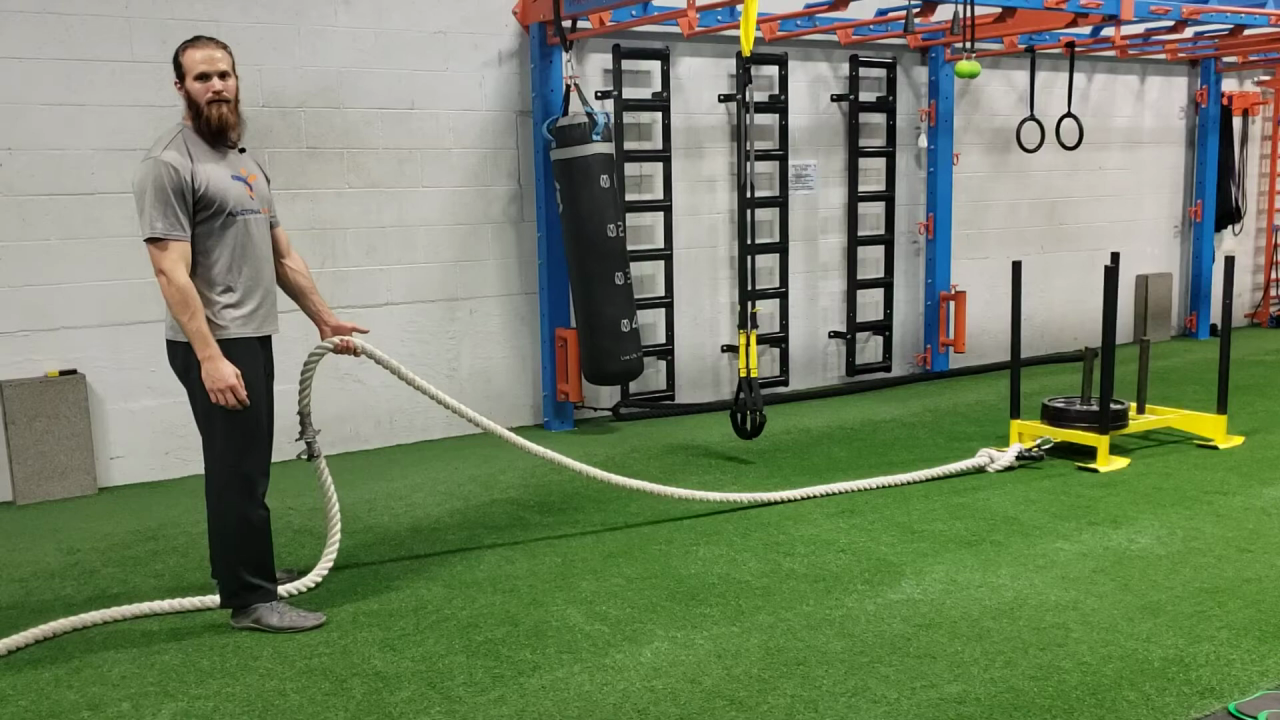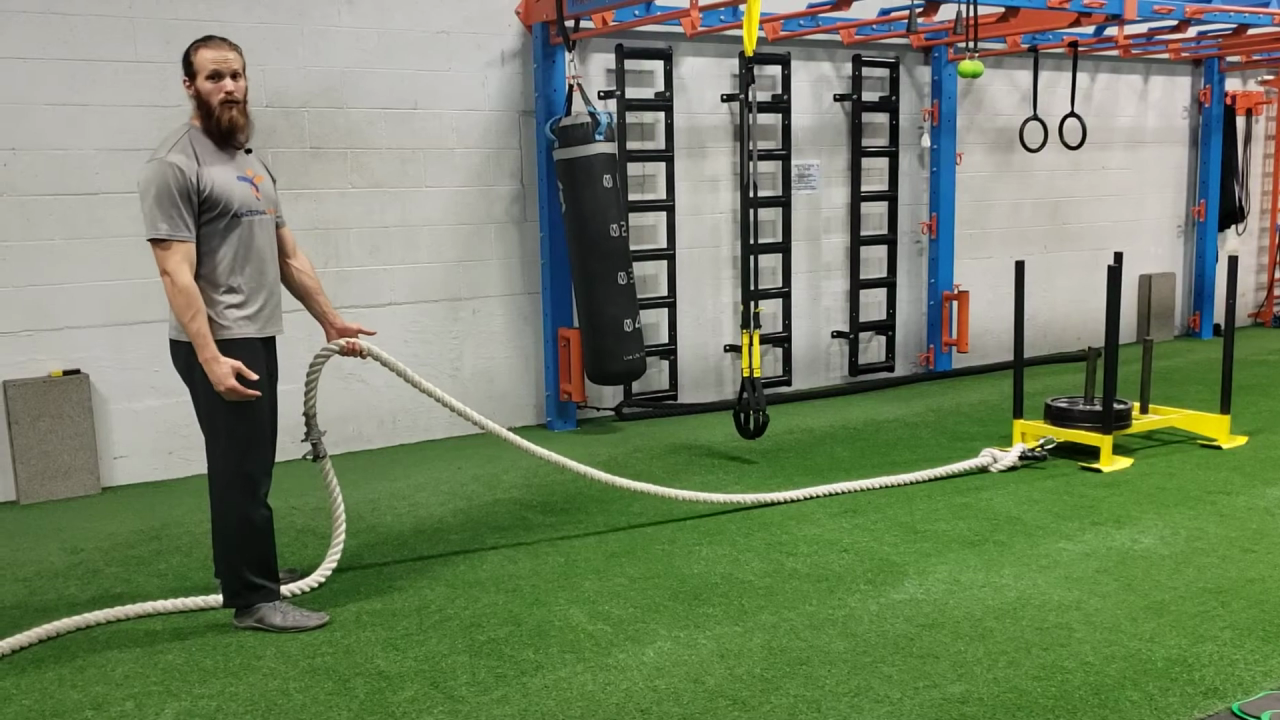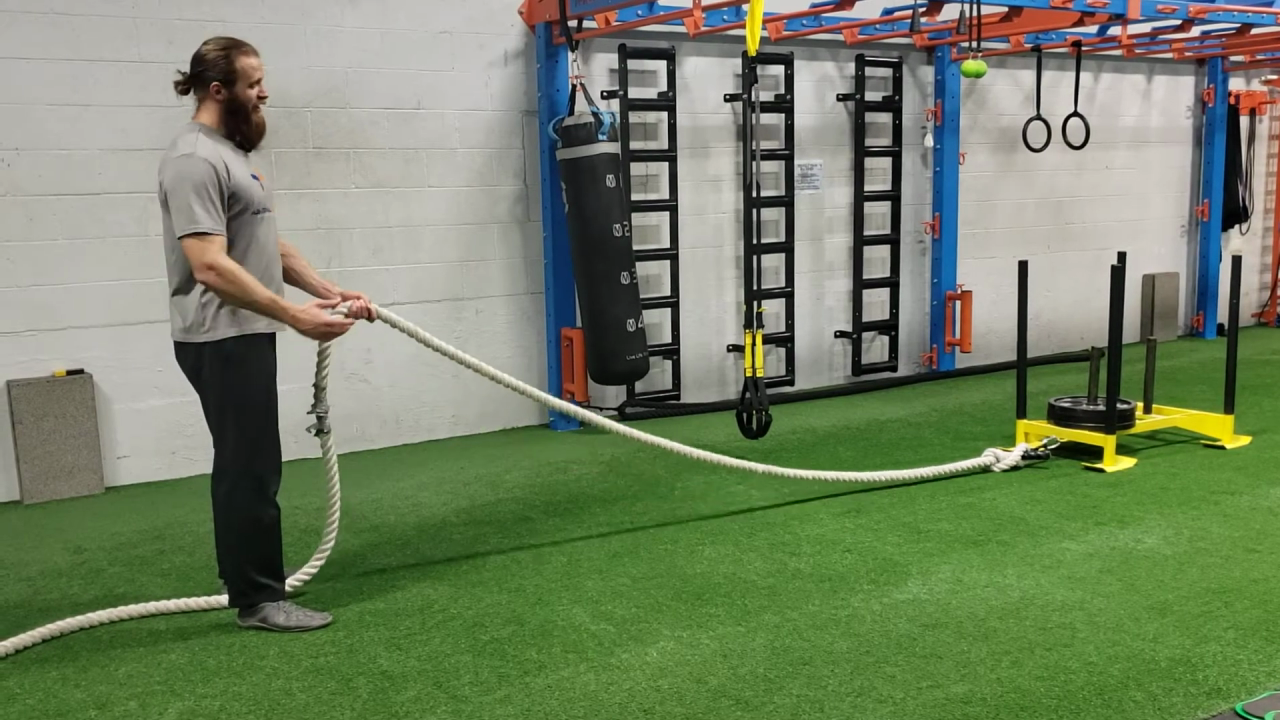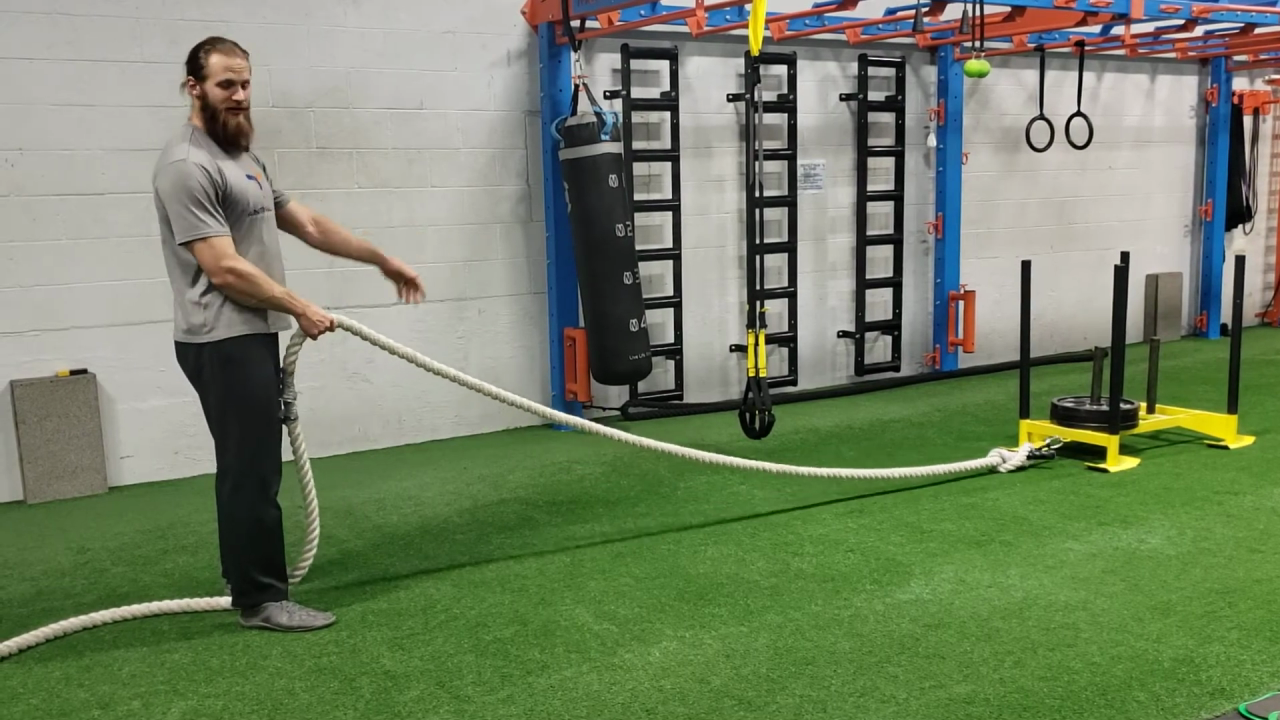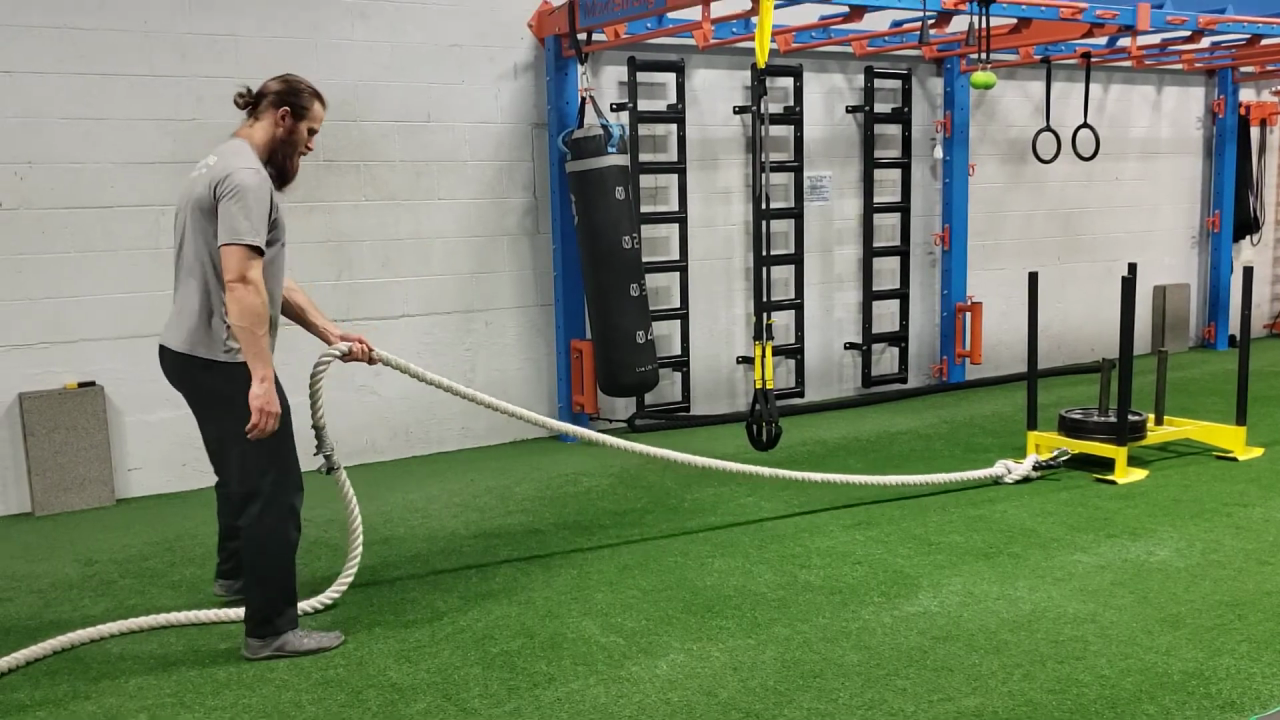
dt=1s
person 1, frame 1
left shoulder: (244, 161)
right shoulder: (169, 164)
left elbow: (281, 254)
right elbow: (172, 271)
left wrist: (324, 318)
right wrist: (210, 356)
left hip: (253, 336)
right hip: (213, 345)
left knee: (244, 465)
right knee: (239, 469)
left ankle: (240, 568)
right ankle: (251, 598)
person 1, frame 2
left shoulder: (251, 160)
right shoulder: (175, 165)
left elbow: (287, 254)
right elbow: (177, 273)
left wrist: (331, 319)
right wrist: (210, 358)
left hip: (258, 337)
right hip: (219, 345)
left knee: (247, 465)
right knee: (242, 470)
left ankle: (242, 567)
right ankle: (254, 599)
person 1, frame 3
left shoulder: (229, 152)
right shoulder: (195, 160)
left elbow: (269, 248)
right elbow: (211, 266)
left wrist: (327, 290)
right wrist: (294, 314)
left hip: (242, 336)
right hip: (223, 340)
left knee: (242, 463)
right knee: (252, 467)
left ankle: (245, 570)
right ankle: (258, 598)
person 1, frame 4
left shoulder: (242, 158)
right shoulder: (187, 166)
left elbow: (308, 225)
right elbow: (225, 270)
left wrist: (385, 260)
right wrist: (301, 308)
left hip: (249, 336)
right hip: (224, 342)
left knee: (246, 465)
right knee: (252, 469)
left ankle: (246, 577)
right ankle: (261, 598)
person 1, frame 5
left shoulder: (221, 166)
right shoulder: (247, 176)
left elbow: (269, 277)
right elbow: (241, 283)
left wrist: (329, 331)
right wrist: (263, 378)
left hip: (189, 350)
right hip: (222, 357)
left knee: (242, 472)
right knee: (271, 486)
left ankle: (236, 572)
right ankle: (270, 628)
